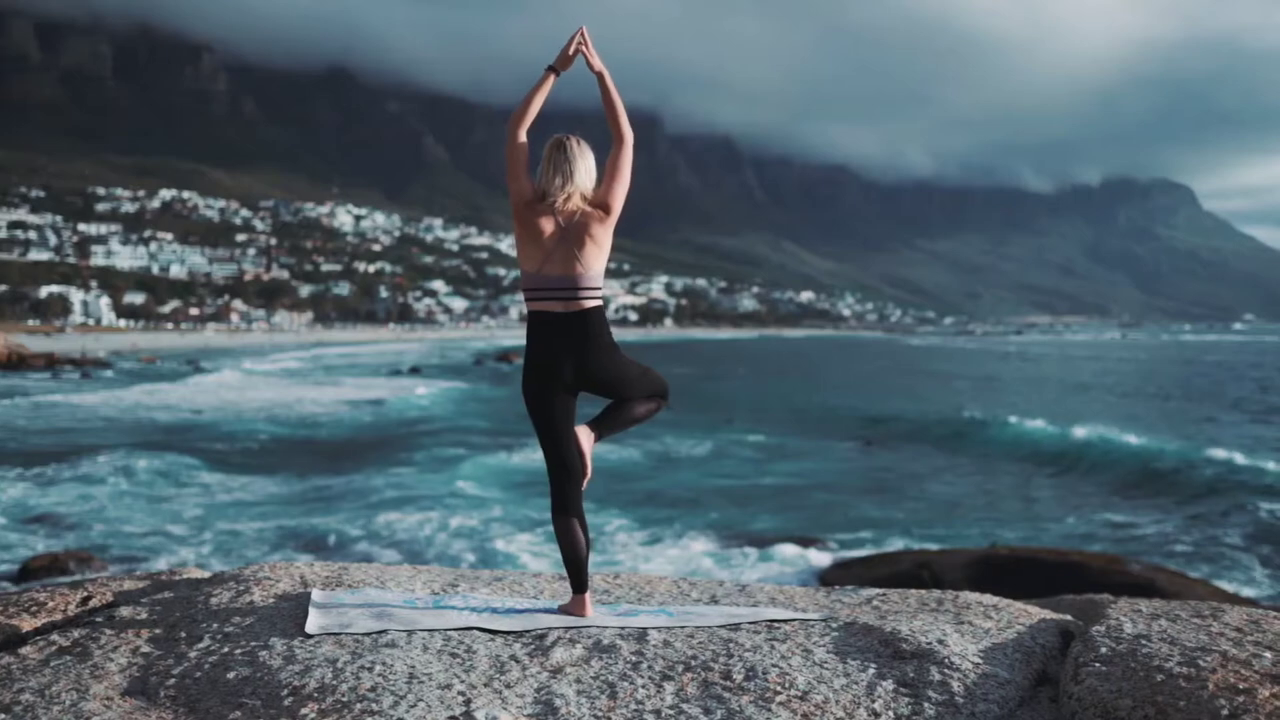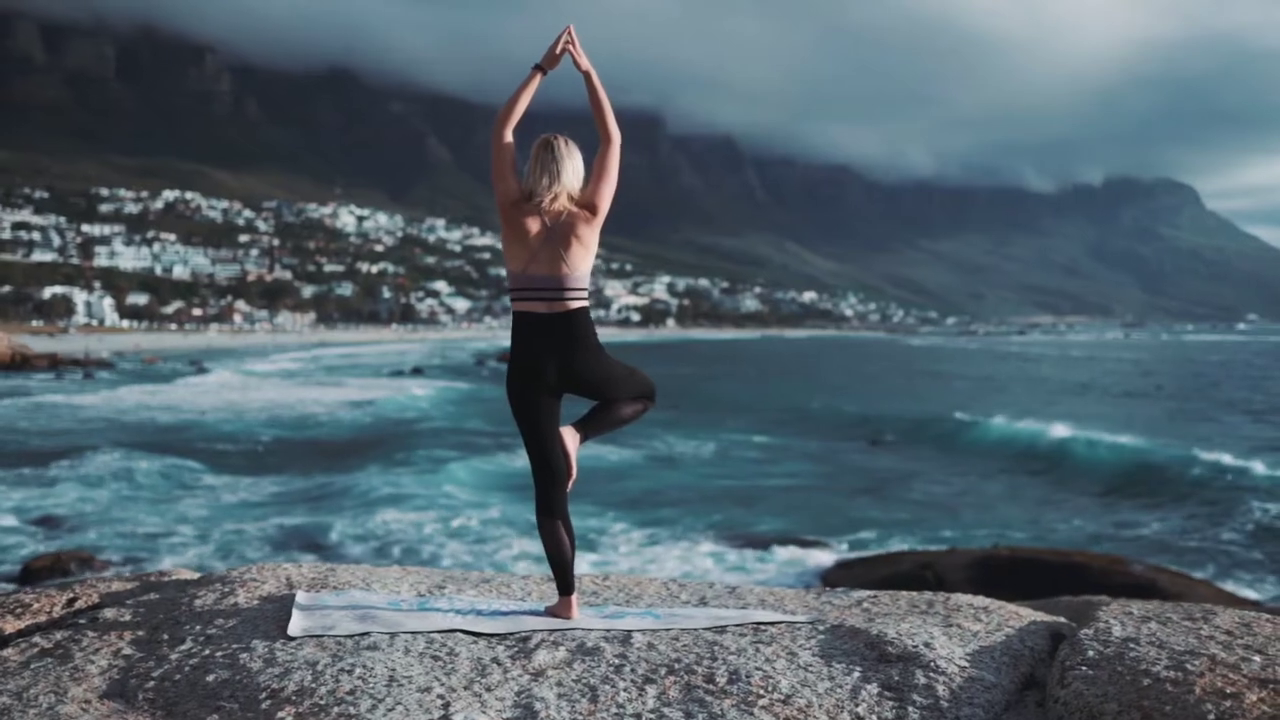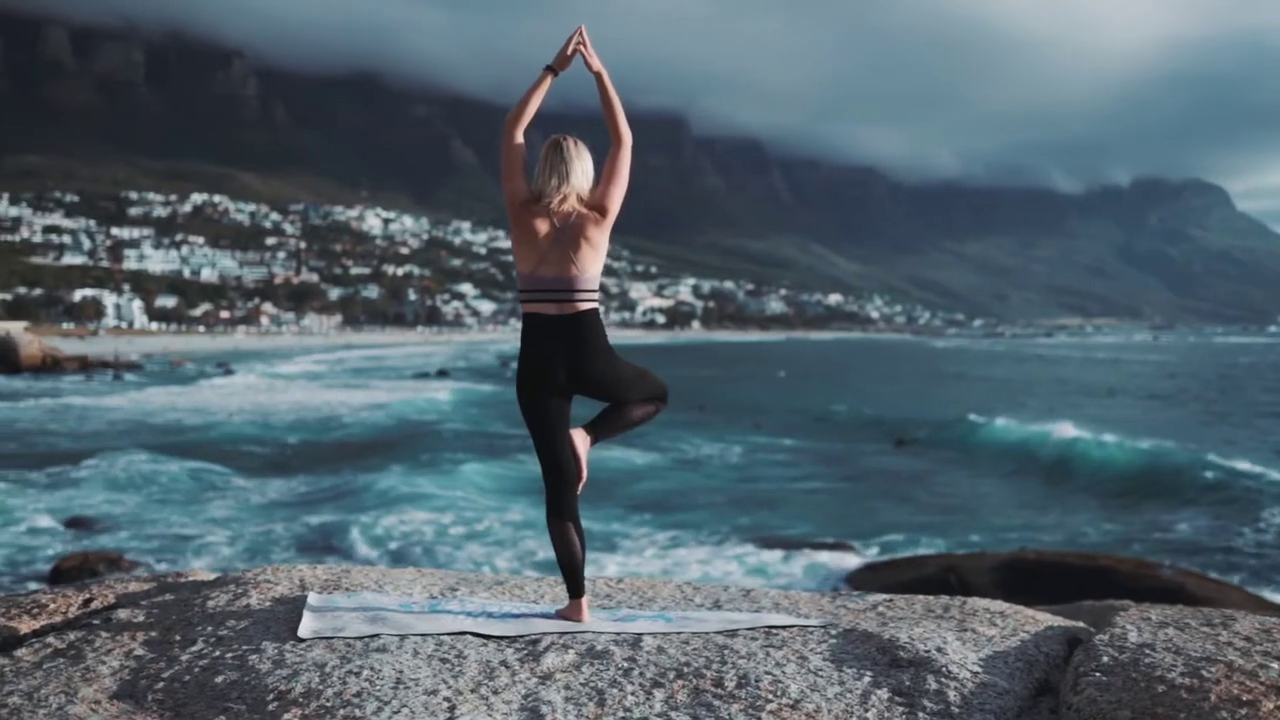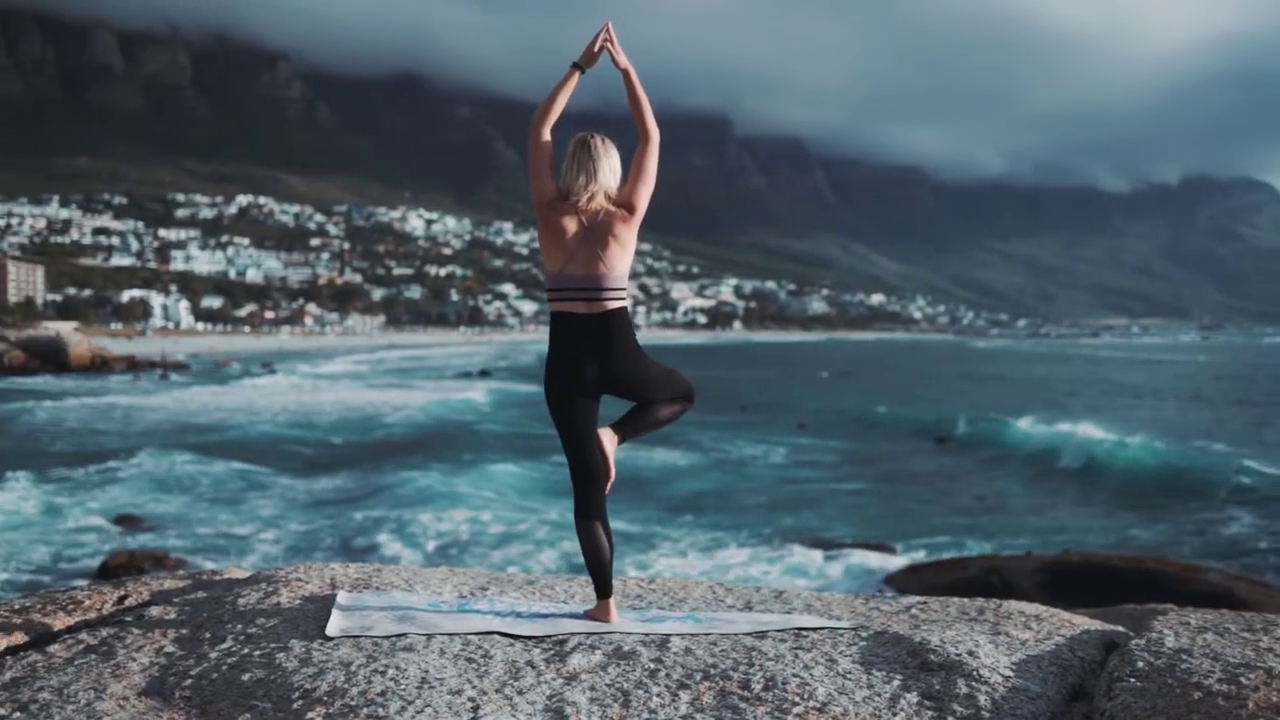
dt=0.5s
person 1, frame 1
left shoulder: (527, 216)
right shoulder: (602, 217)
left elbow: (516, 133)
right elbow: (625, 138)
left wrist: (555, 69)
right wrist: (598, 70)
left hip: (543, 358)
right hip: (593, 352)
left knee: (564, 482)
right knee: (656, 391)
left ankle: (580, 598)
right ankle: (591, 432)
person 1, frame 2
left shoulder: (513, 215)
right shoulder: (589, 217)
left elbow: (502, 132)
right elbow: (612, 138)
left wrist: (542, 68)
right wrist: (586, 68)
left hip: (528, 359)
right hip: (578, 353)
left knee: (548, 485)
right knee: (643, 391)
left ankle: (566, 600)
right ankle: (577, 434)
person 1, frame 3
left shoulder: (522, 217)
right shoulder: (598, 219)
left elbow: (512, 133)
right elbow: (623, 140)
left wrist: (553, 69)
right wrist: (597, 70)
left hip: (538, 360)
right hip: (588, 354)
left knee: (559, 487)
right knee: (654, 394)
left ankle: (577, 603)
right ankle: (588, 436)
person 1, frame 4
left shoulder: (550, 215)
right shoulder: (626, 217)
left elbow: (539, 131)
right elbow: (651, 137)
left wrist: (581, 65)
right wrist: (624, 66)
left hip: (566, 360)
right hip: (617, 354)
left knee: (587, 488)
right knee: (681, 392)
left ankle: (604, 604)
right ankle: (615, 435)
